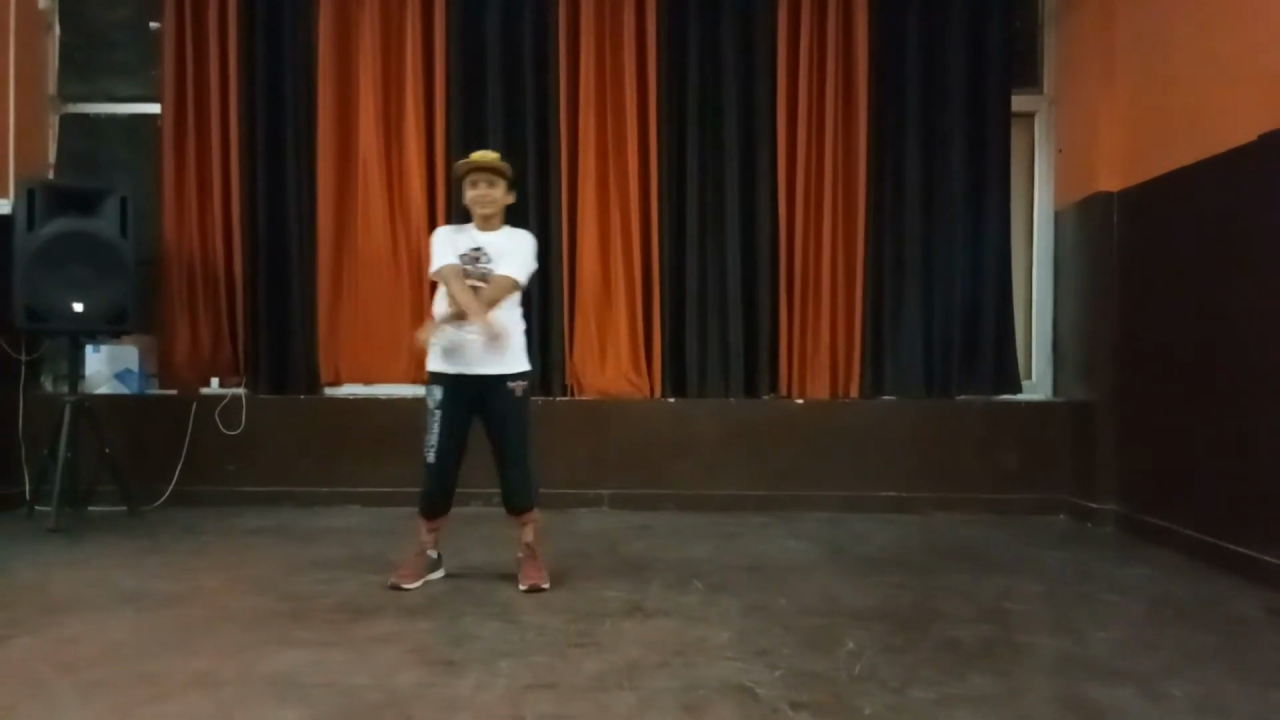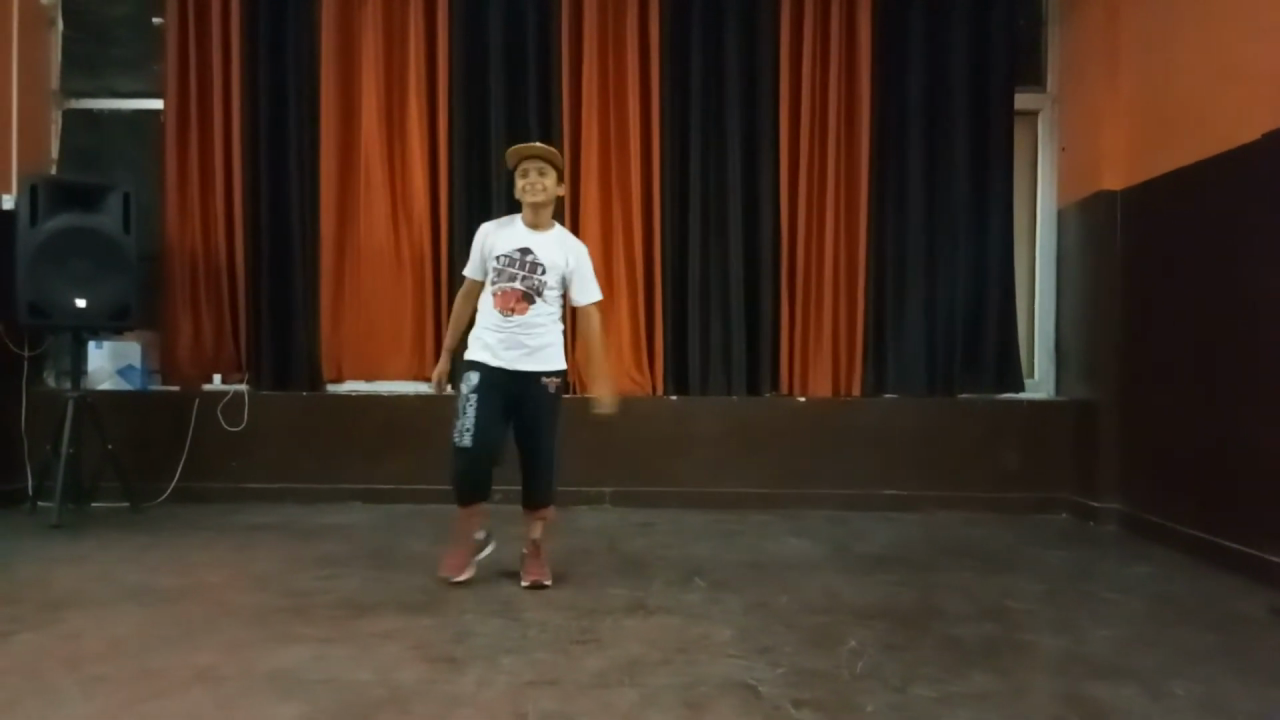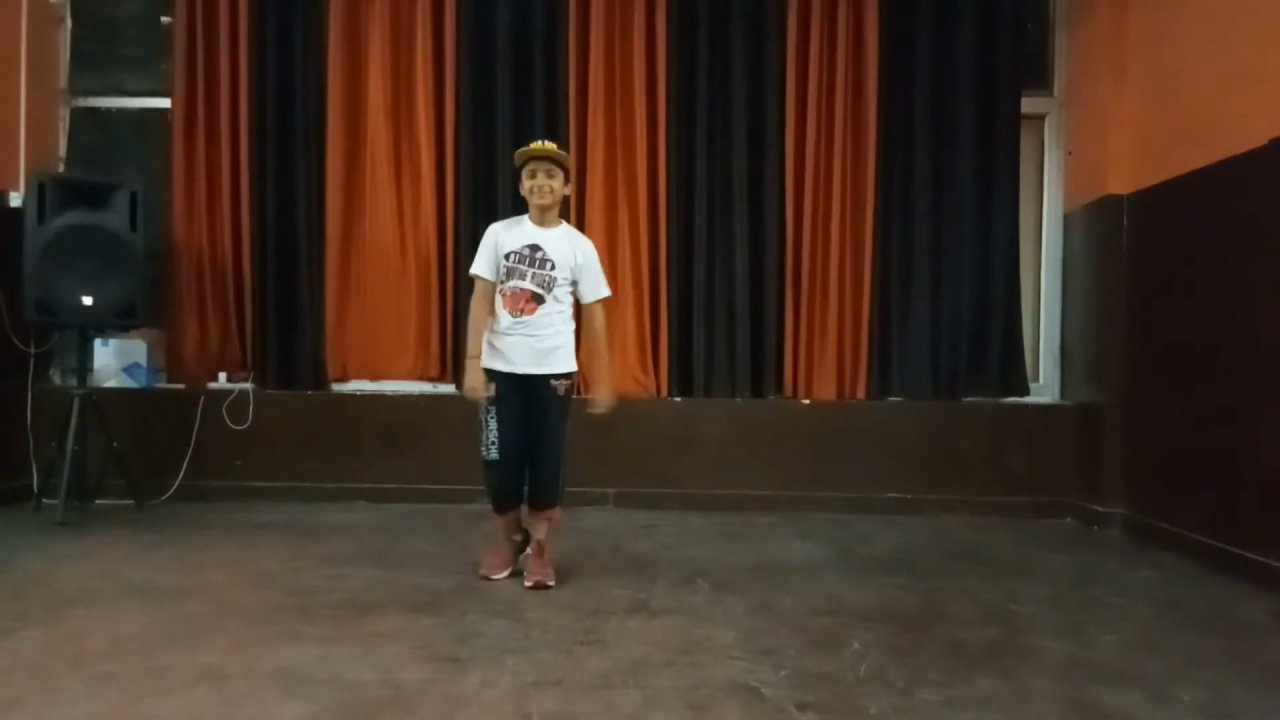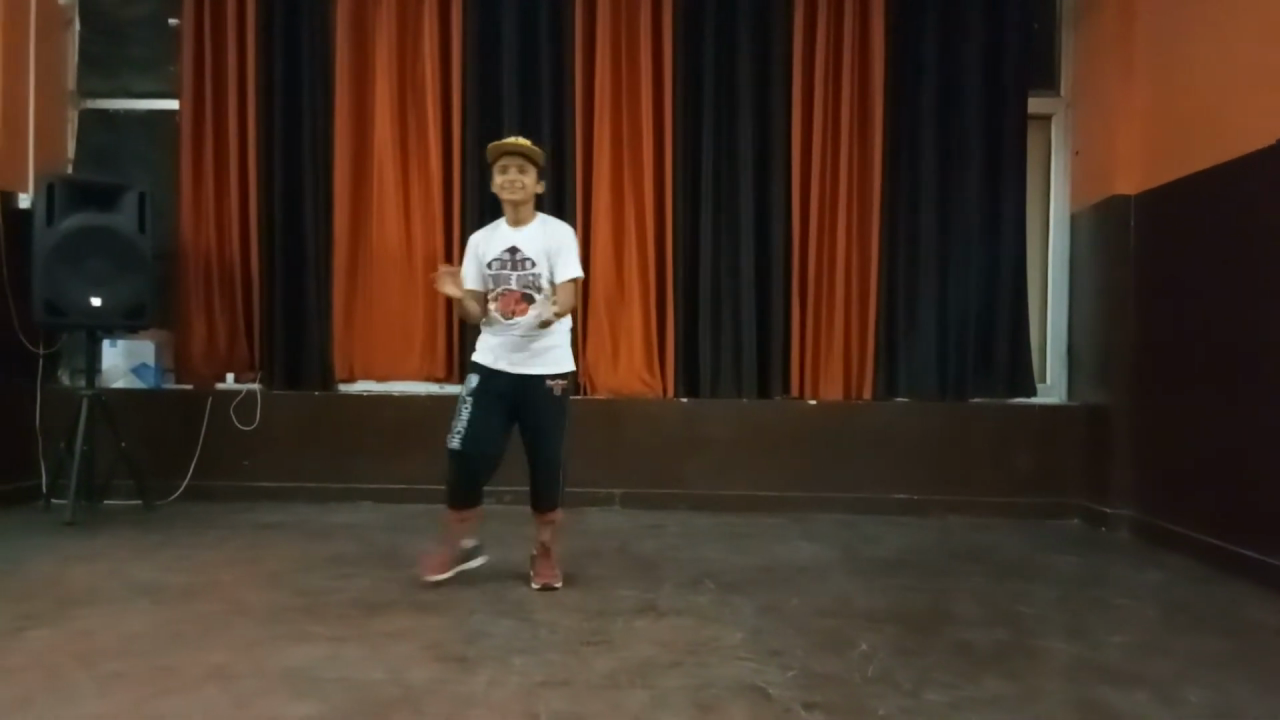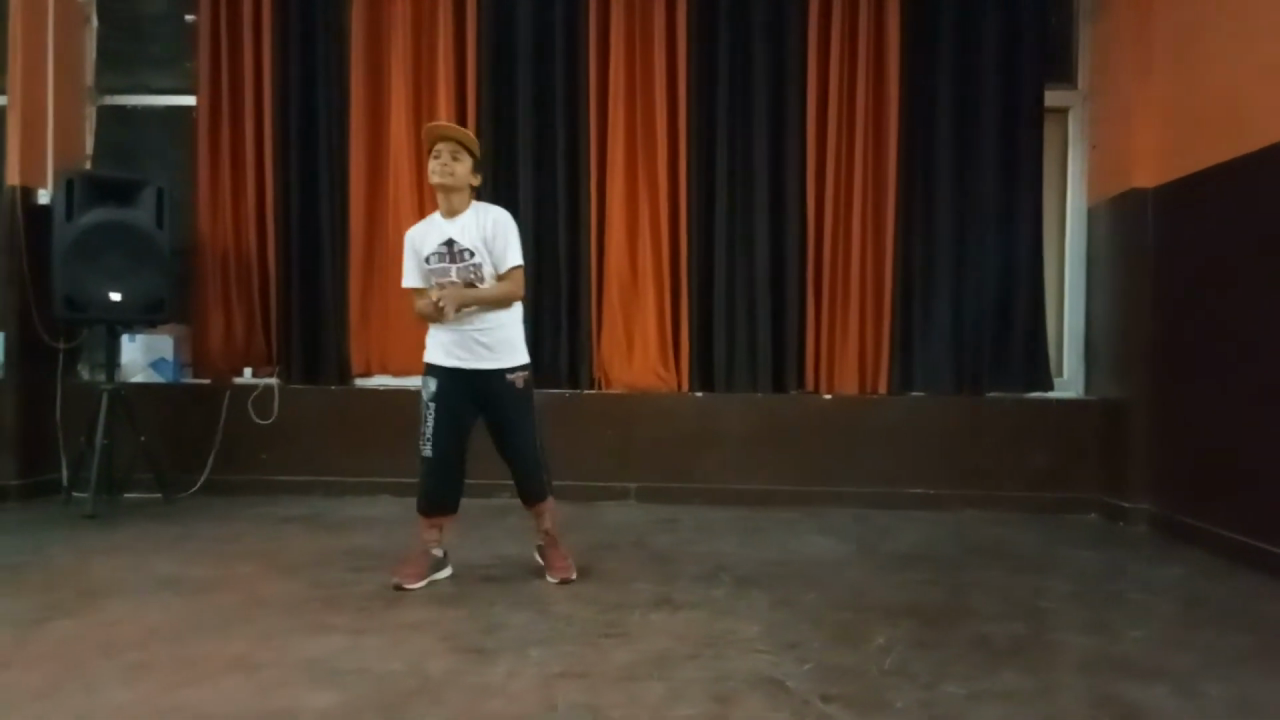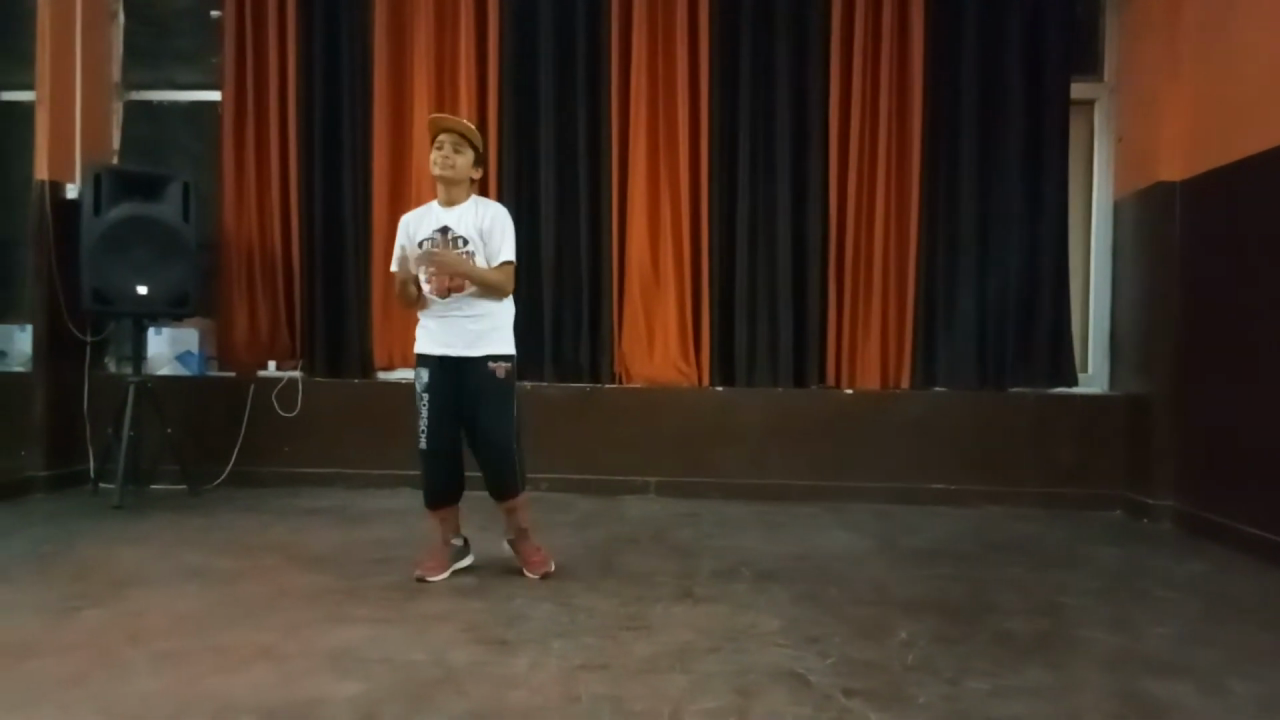
dt=0.4s
person 1, frame 1
left shoulder: (520, 241)
right shoulder: (446, 237)
left elbow: (497, 293)
right elbow: (450, 284)
left wrist: (439, 325)
right wrist: (474, 309)
left hip: (506, 371)
right hip: (448, 368)
left knee: (515, 463)
right knee: (439, 463)
left ankle: (530, 553)
right ankle: (427, 552)
person 1, frame 2
left shoulder: (571, 249)
right shoulder: (490, 233)
left elbow: (588, 316)
right elbow: (468, 295)
left wrist: (601, 380)
right wrist: (444, 356)
left hip: (543, 369)
right hip: (485, 361)
left knee: (539, 462)
right knee: (471, 450)
left ankle: (533, 550)
right ankle: (468, 536)
person 1, frame 3
left shoulder: (579, 246)
right shoulder: (498, 234)
left elbow: (595, 315)
right elbow: (481, 299)
left wrist: (602, 379)
right wrist: (473, 363)
left hip: (551, 370)
right hip: (501, 368)
left knee: (547, 461)
right knee: (501, 459)
left ankle: (539, 548)
right ankle: (511, 536)
person 1, frame 4
left shoulder: (558, 234)
right shoulder: (479, 241)
left elbow: (568, 298)
right elbow: (473, 311)
left wrist: (550, 312)
right wrist: (459, 296)
left hip: (547, 368)
right hip: (490, 364)
left knee: (546, 464)
right knee: (467, 453)
left ankle: (544, 552)
right ankle: (461, 543)
person 1, frame 5
left shoulder: (496, 221)
right shoulder: (417, 235)
left elbow: (514, 289)
right elbow: (419, 306)
left wrist: (464, 296)
right wrist: (438, 304)
left hip: (503, 360)
right hip: (446, 363)
left knee: (524, 453)
right knee: (438, 456)
left ankle: (549, 541)
right ankle: (430, 551)
person 1, frame 6
left shoulder: (493, 215)
right shoulder: (411, 222)
left elbow: (503, 285)
right elbow: (410, 297)
left wrist: (465, 267)
right wrist: (404, 277)
left hip: (488, 351)
right hip: (433, 349)
left knee: (496, 445)
right knee: (436, 450)
left ankle: (519, 534)
right ankle: (449, 541)
